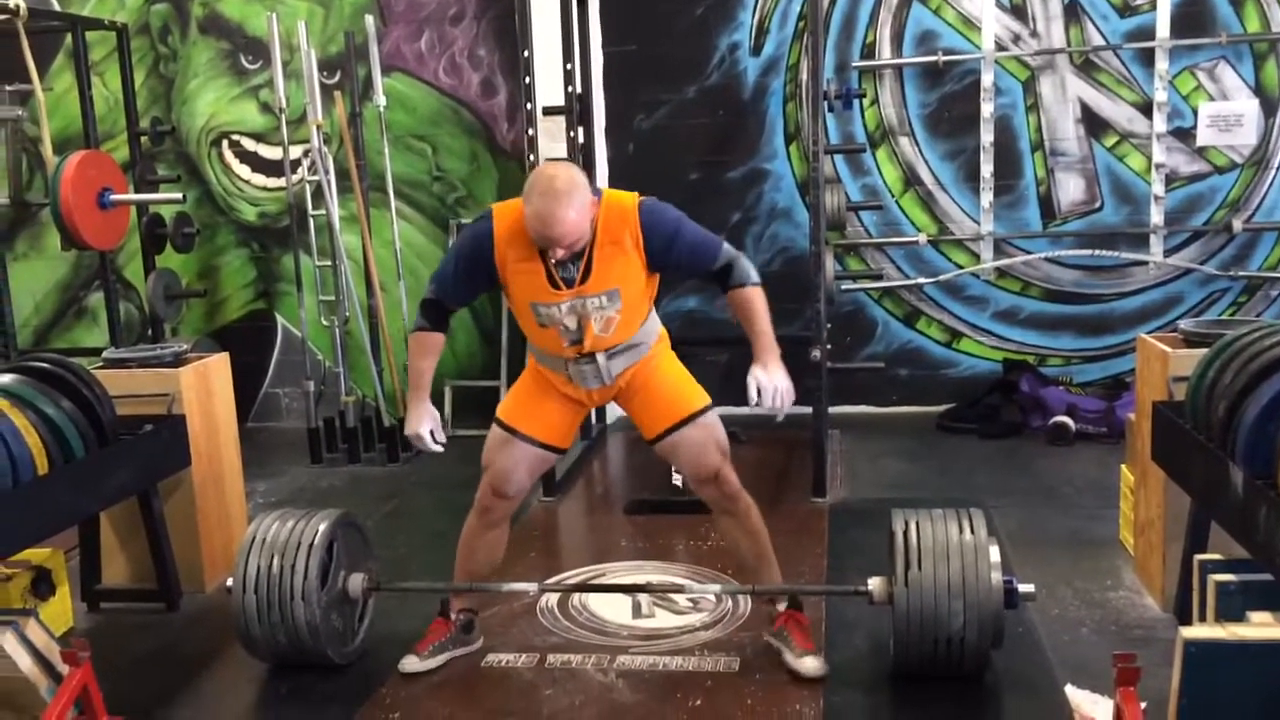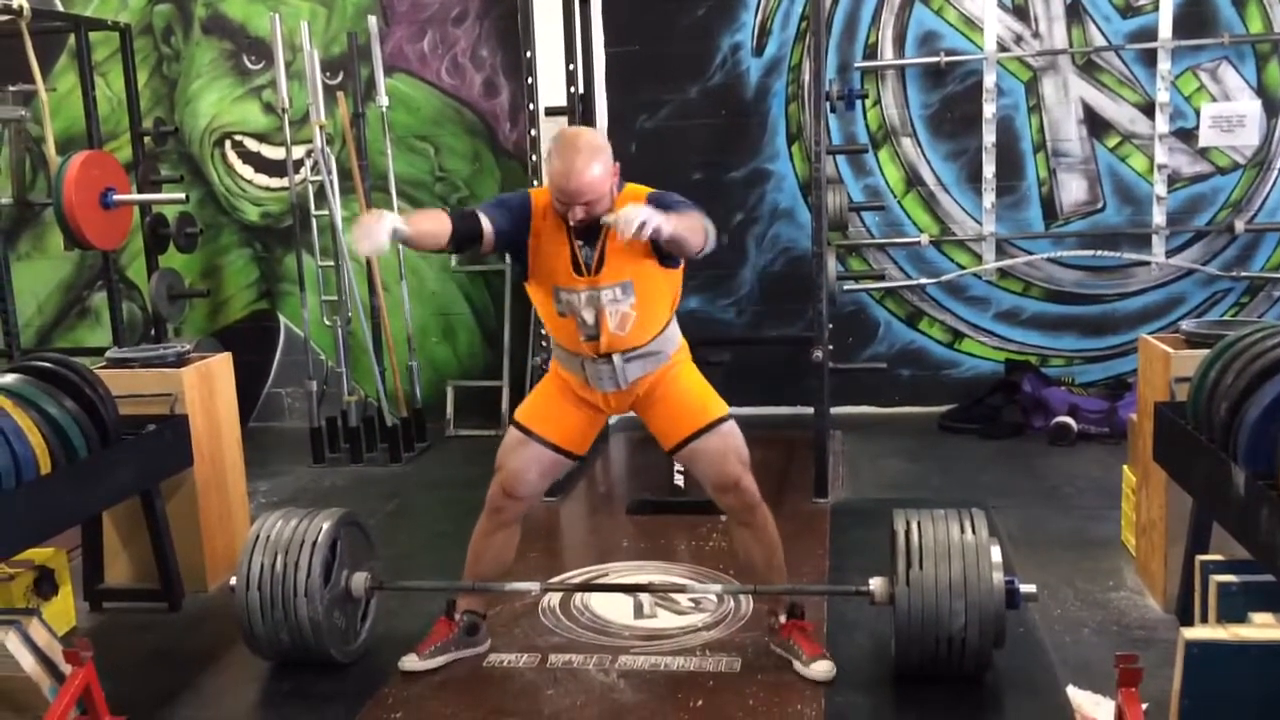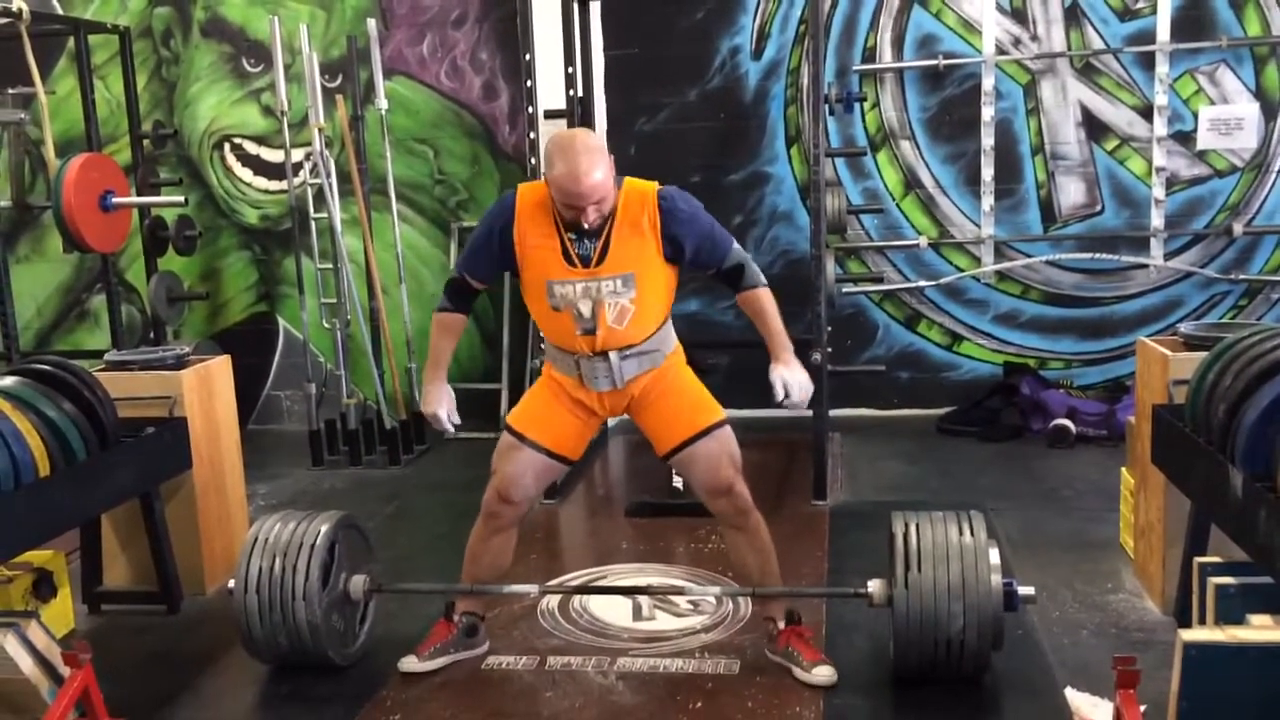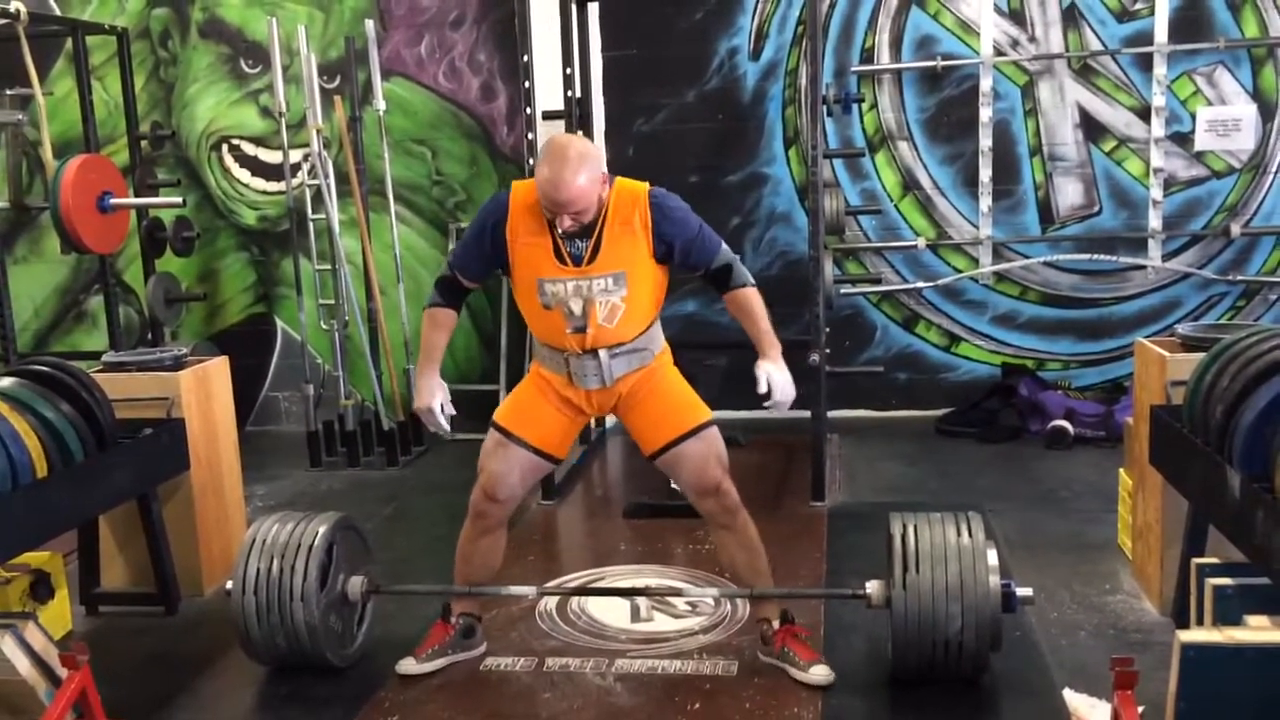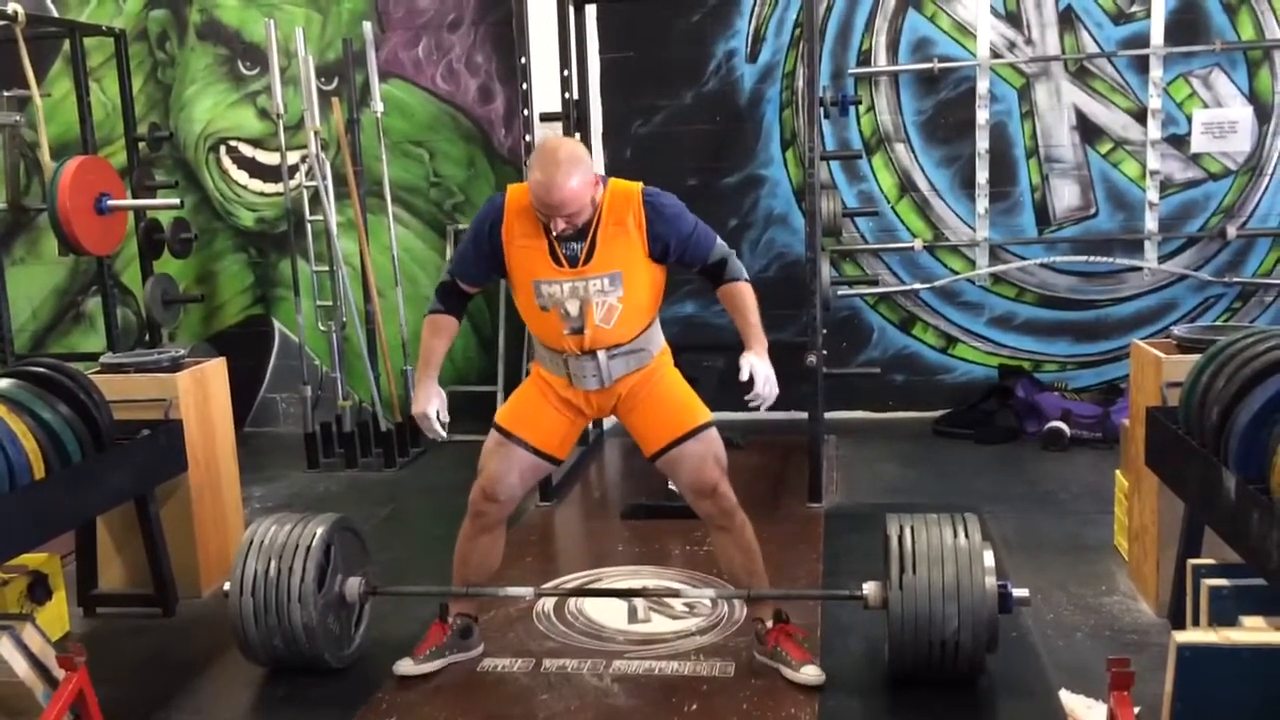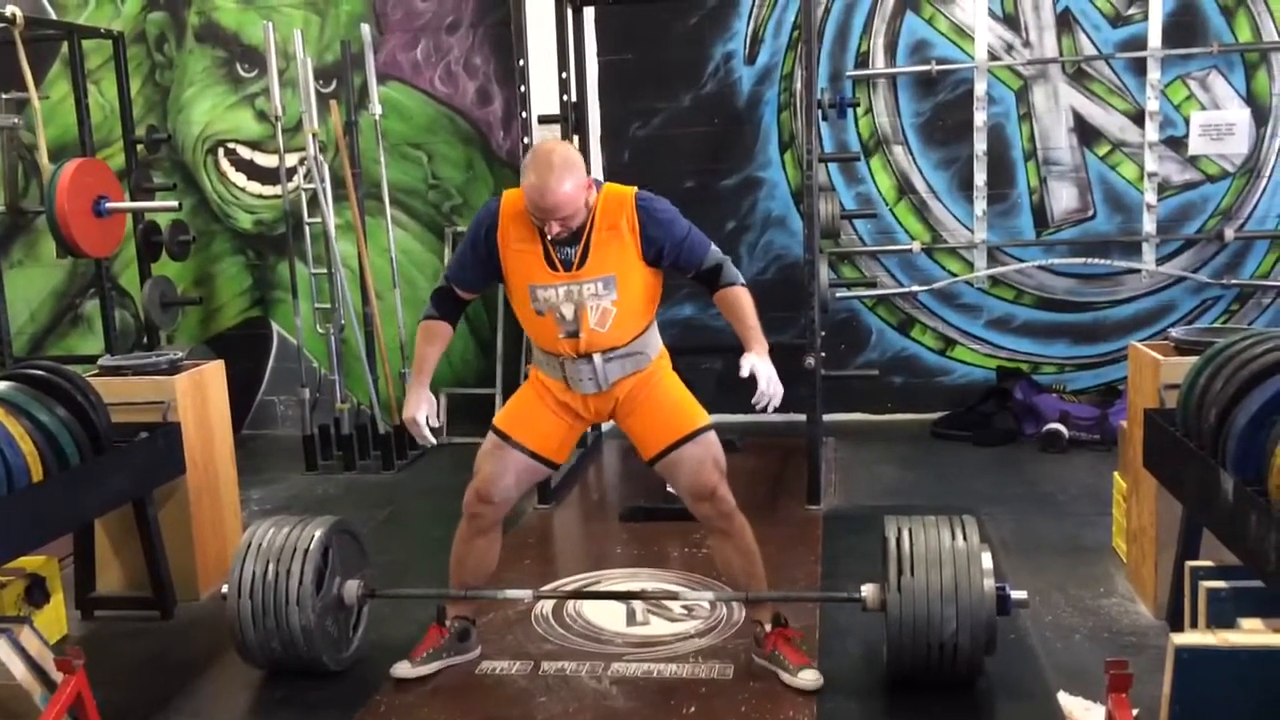
dt=0.4s
person 1, frame 1
left shoulder: (639, 222)
right shoulder: (496, 233)
left elbow: (728, 268)
right elbow: (436, 307)
left wrist: (765, 355)
right wrist: (419, 399)
left hip: (641, 360)
right hip: (554, 373)
left knee: (719, 482)
right knee: (495, 494)
left ankle: (783, 615)
right ankle: (456, 622)
person 1, frame 2
left shoulder: (652, 206)
right shoulder: (526, 210)
left elbow: (699, 235)
right elbow: (462, 227)
left wrist: (657, 222)
right wrist: (394, 223)
left hip: (659, 366)
right hip: (574, 374)
left knee: (738, 488)
right knee: (507, 495)
left ankle: (787, 622)
right ankle: (464, 623)
person 1, frame 3
left shoulder: (661, 208)
right shoulder: (514, 214)
left elbow: (739, 270)
right elbow: (460, 291)
left wrist: (784, 353)
right wrist: (435, 379)
left hip: (654, 370)
right hip: (567, 377)
left knee: (730, 494)
right knee: (503, 499)
left ankle: (784, 632)
right ankle: (463, 626)
person 1, frame 4
left shoulder: (651, 209)
right shoulder: (507, 212)
left elbow: (727, 272)
right elbow: (451, 287)
left wrist: (771, 353)
right wrist: (427, 374)
left hip: (642, 369)
right hip: (555, 376)
left knee: (717, 494)
right knee: (488, 499)
left ankle: (776, 632)
right ankle: (459, 628)
person 1, frame 5
left shoulder: (645, 208)
right shoulder: (504, 215)
left elbow: (723, 266)
right elbow: (453, 293)
left wrist: (756, 348)
right wrist: (427, 380)
left hip: (642, 369)
right hip: (556, 377)
left knee: (716, 495)
right knee: (488, 499)
left ankle: (772, 632)
right ankle: (458, 628)
person 1, frame 6
left shoulder: (639, 213)
right shoulder: (498, 221)
left elbow: (718, 272)
right elbow: (448, 300)
left wrist: (757, 350)
right wrist: (419, 386)
left hip: (639, 373)
right hip: (552, 381)
left knee: (714, 499)
right knee: (482, 501)
left ankle: (770, 635)
right ankle: (456, 631)
